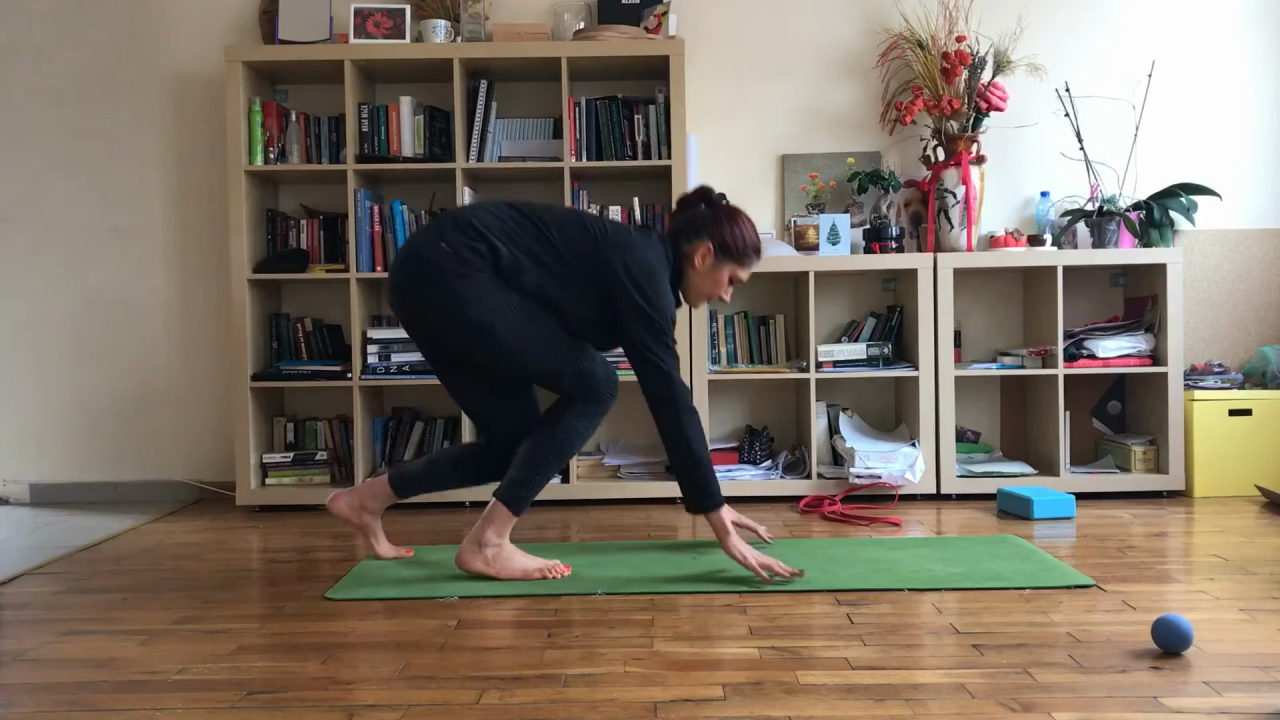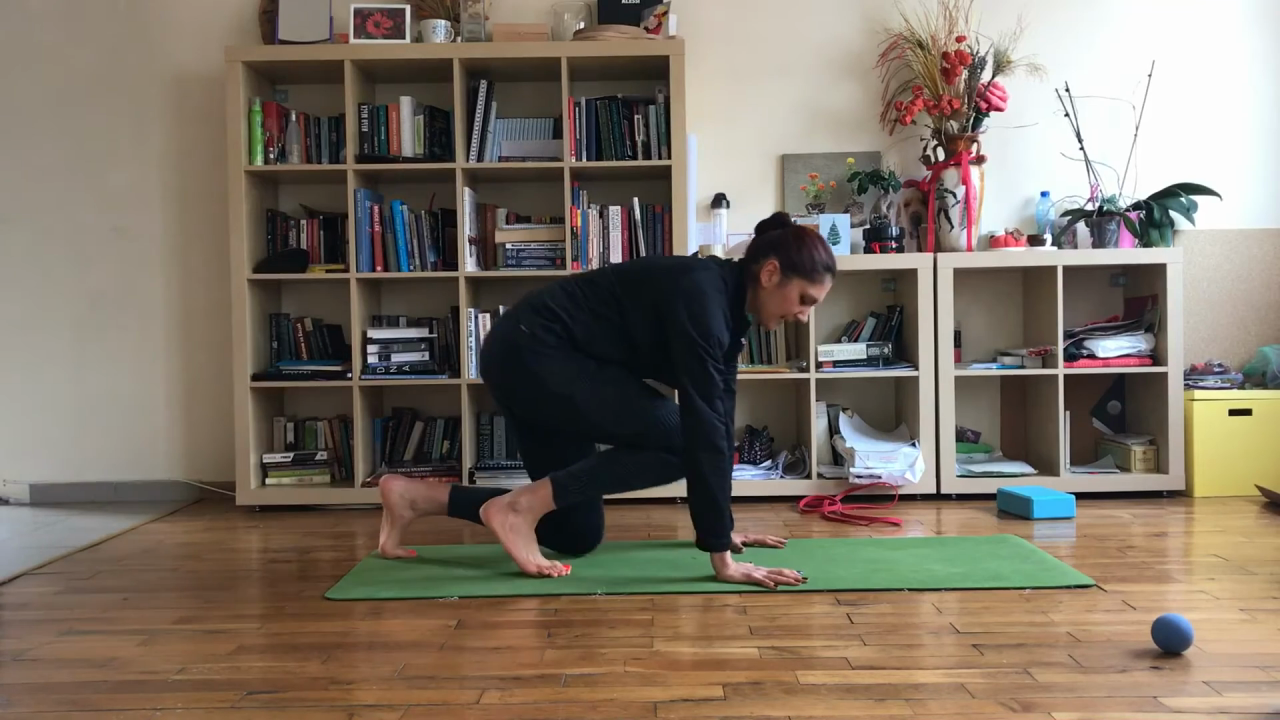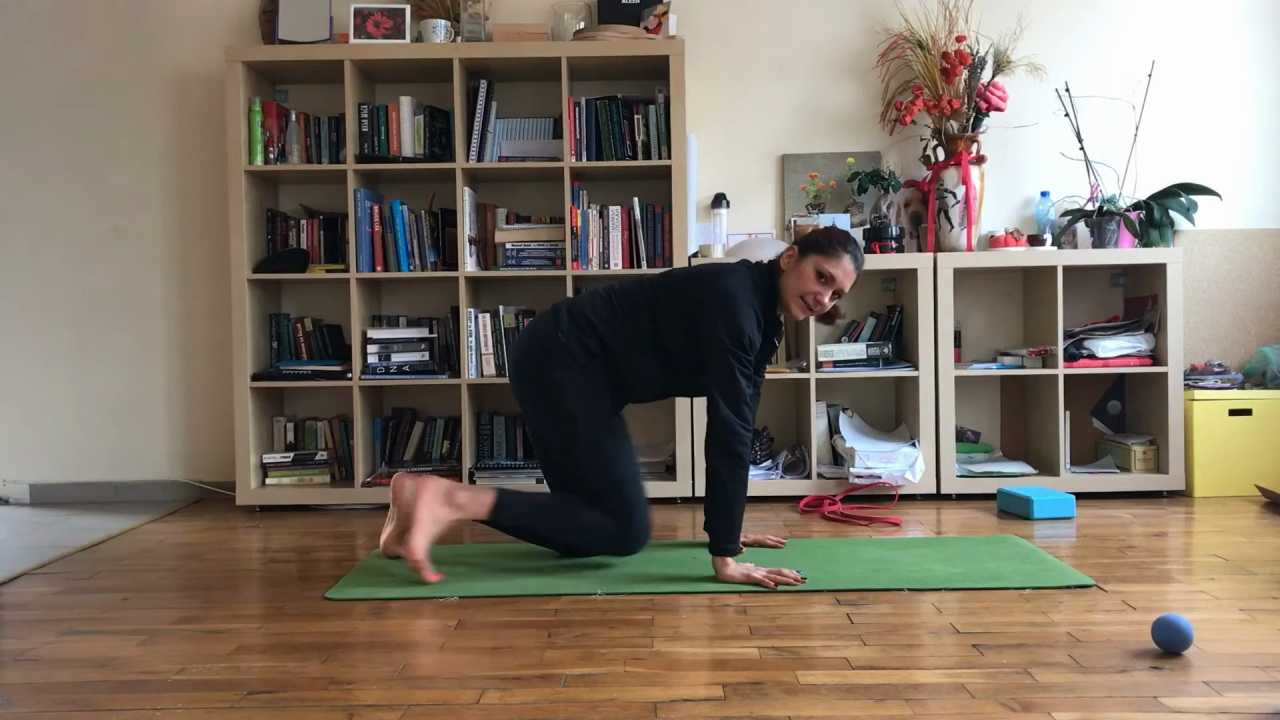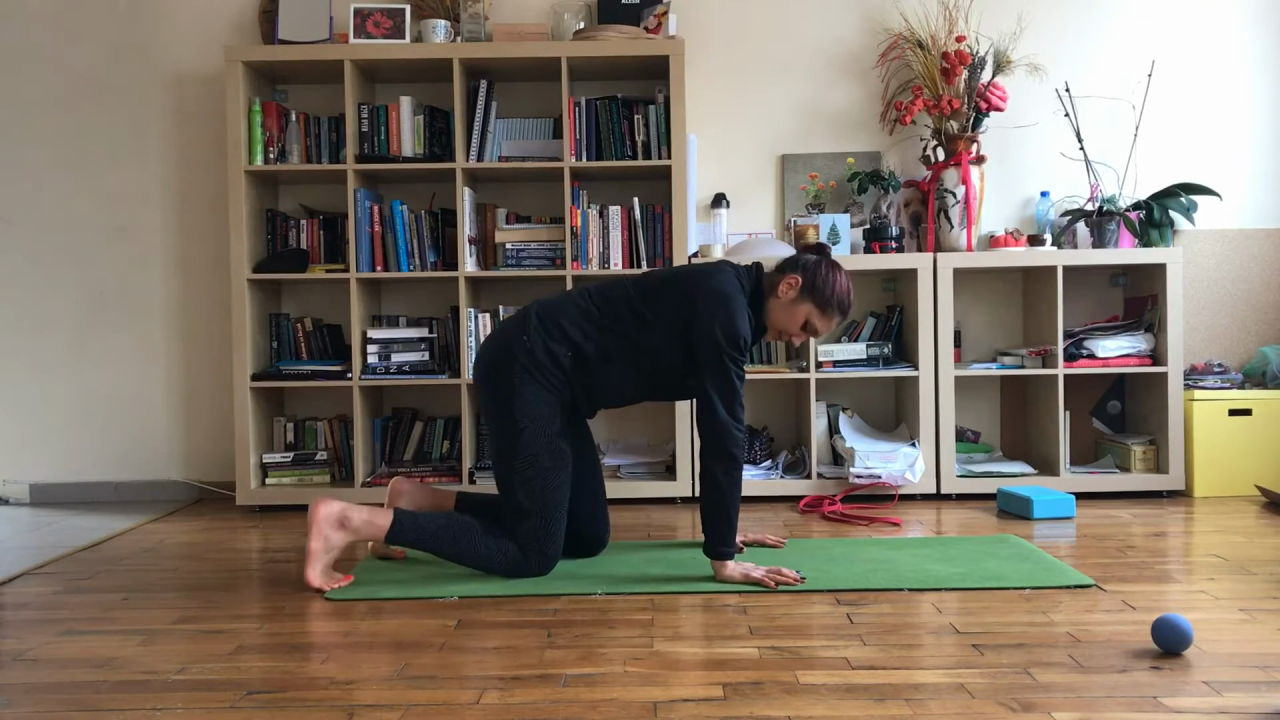
dt=0.5s
person 1, frame 1
left shoulder: (641, 263)
right shoulder: (643, 268)
left elbow: (665, 393)
right elbow: (669, 398)
left wrist: (713, 503)
right wrist: (720, 525)
left hip: (429, 273)
right hip: (448, 269)
left knee: (514, 442)
right knee: (592, 387)
left ankle: (365, 500)
right ankle: (488, 543)
person 1, frame 2
left shoulder: (729, 306)
right shoulder: (703, 295)
left elbow: (719, 417)
right elbow: (704, 425)
left wrist: (719, 527)
right wrist: (722, 557)
left hip: (535, 359)
right hip: (528, 350)
left knee: (577, 534)
right knee: (677, 440)
left ankle: (413, 496)
right ankle: (519, 508)
person 1, frame 3
left shoulder: (761, 315)
right shoulder: (734, 298)
left elbow: (737, 424)
right elbow: (727, 430)
left wrist: (728, 528)
right wrist: (725, 557)
left hip: (565, 364)
right hip: (559, 358)
left knee: (589, 534)
right knee: (623, 529)
left ankle: (421, 494)
right ankle: (451, 500)
person 1, frame 4
left shoulder: (734, 306)
right shoulder: (725, 301)
left elbow: (718, 424)
right elbow: (721, 432)
left wrist: (723, 529)
right wrist: (723, 558)
left hip: (539, 371)
right hip: (525, 367)
left knee: (589, 536)
right knee: (533, 553)
left ankle: (419, 499)
right ankle: (346, 521)
